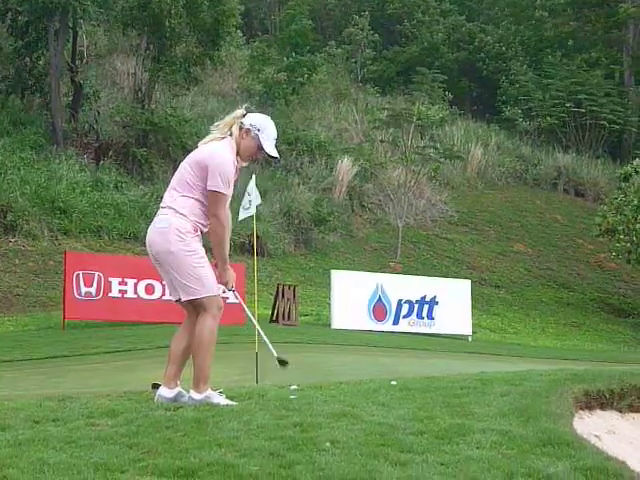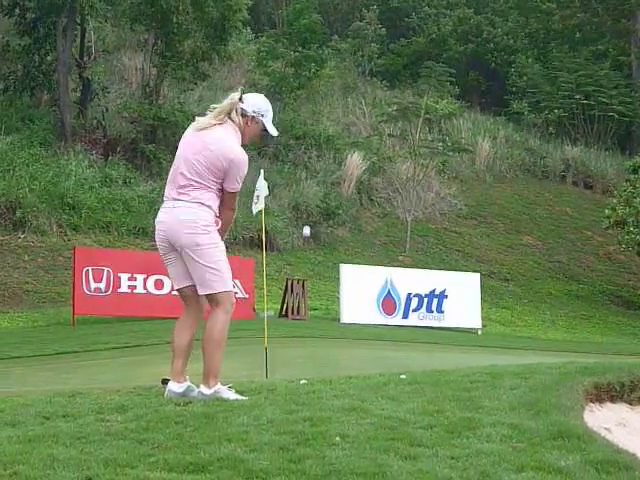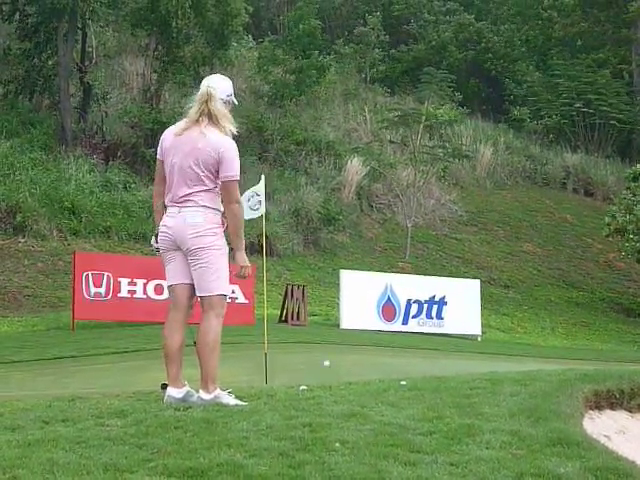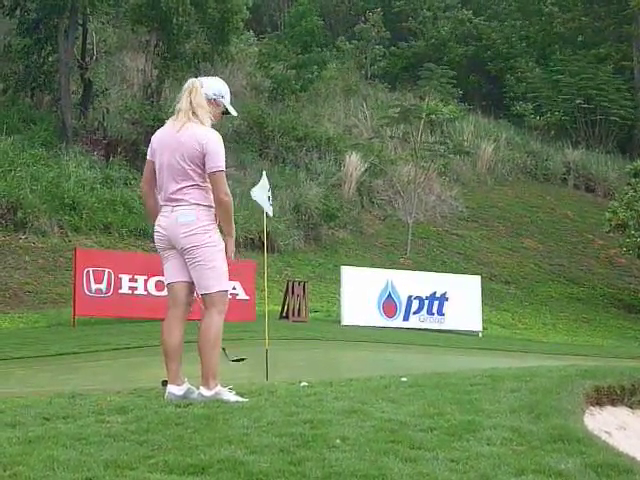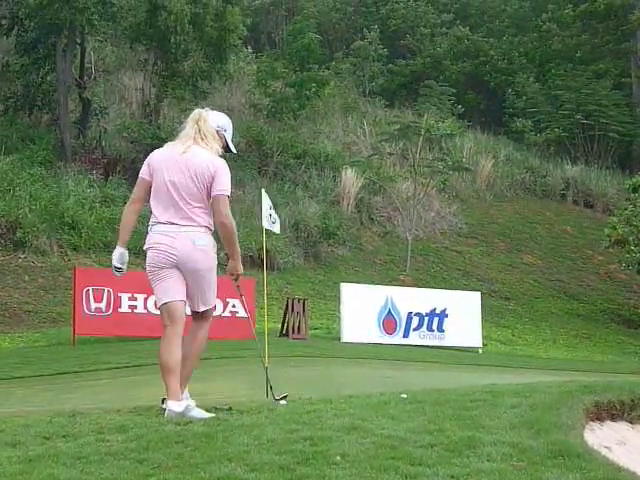
dt=1s
person 1, frame 1
left shoulder: (225, 159)
right shoulder: (221, 156)
left elbow: (222, 215)
right elbow: (216, 216)
left wrist: (224, 261)
right wrist: (224, 267)
left hip: (164, 234)
right hip: (177, 234)
left knee: (196, 313)
right knee: (212, 308)
left ankle: (169, 388)
right ankle: (201, 391)
person 1, frame 2
left shoulder: (197, 128)
right shoulder: (236, 155)
right elbow: (228, 208)
left wrist: (213, 232)
right wrist: (217, 235)
left hip: (166, 220)
right hip: (195, 223)
left knee: (192, 306)
right knee: (223, 303)
left ankle: (177, 382)
right ankle: (211, 385)
person 1, frame 3
left shoulder: (170, 135)
right shoulder: (224, 144)
left elbow: (159, 188)
right elbow: (232, 202)
left wrist: (159, 230)
right wrist: (239, 250)
left hip: (172, 224)
right hip: (202, 226)
left knee: (178, 308)
right knee: (214, 308)
left ankle: (175, 387)
right ankle: (209, 390)
person 1, frame 4
left shoulder: (161, 134)
right shoulder: (208, 137)
left elbow: (147, 186)
right elbow: (222, 195)
left wrist: (159, 221)
right wrist: (229, 237)
left hip: (166, 224)
right hip: (197, 223)
left knee: (177, 305)
right knee: (216, 305)
left ankle: (175, 385)
right ankle: (210, 387)
person 1, frame 5
left shoulder: (157, 156)
right shoulder: (216, 164)
left elbow: (134, 204)
right elbow: (223, 219)
left wrist: (122, 246)
right wrist: (235, 259)
left hip: (160, 243)
right hip: (197, 244)
left knee: (173, 324)
right knee: (201, 318)
left ankle: (175, 400)
right ankle: (180, 392)
